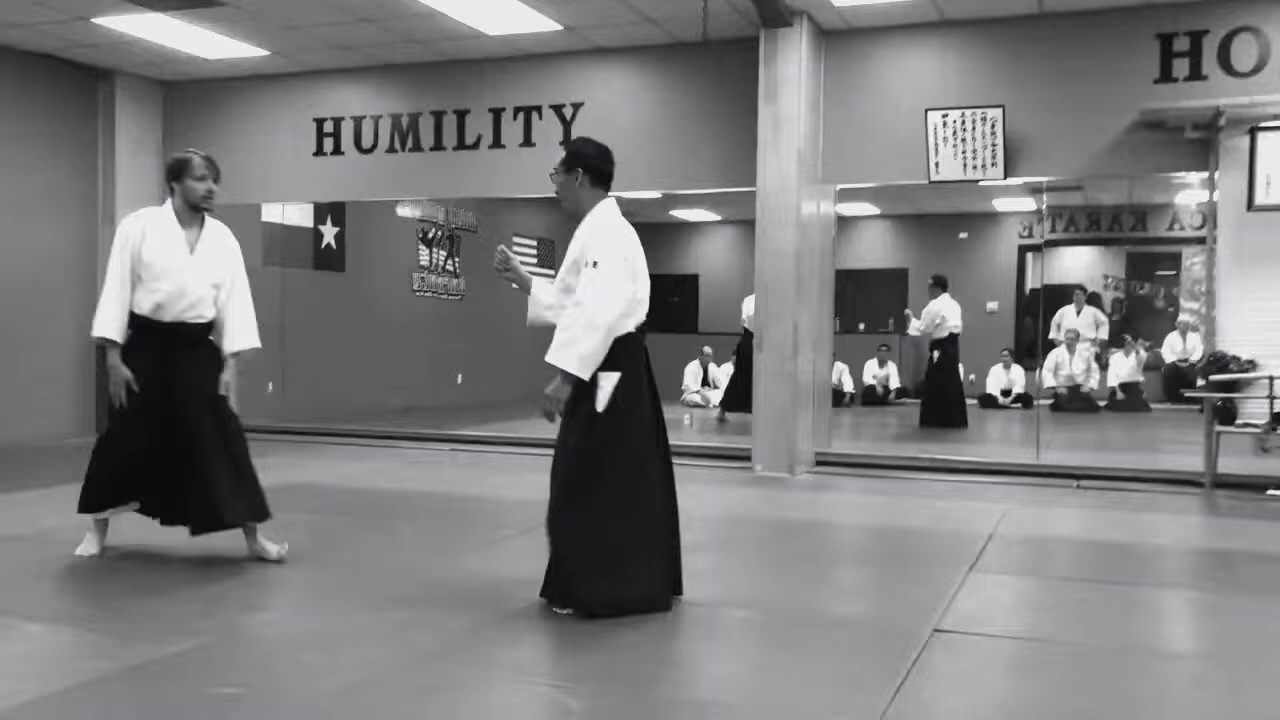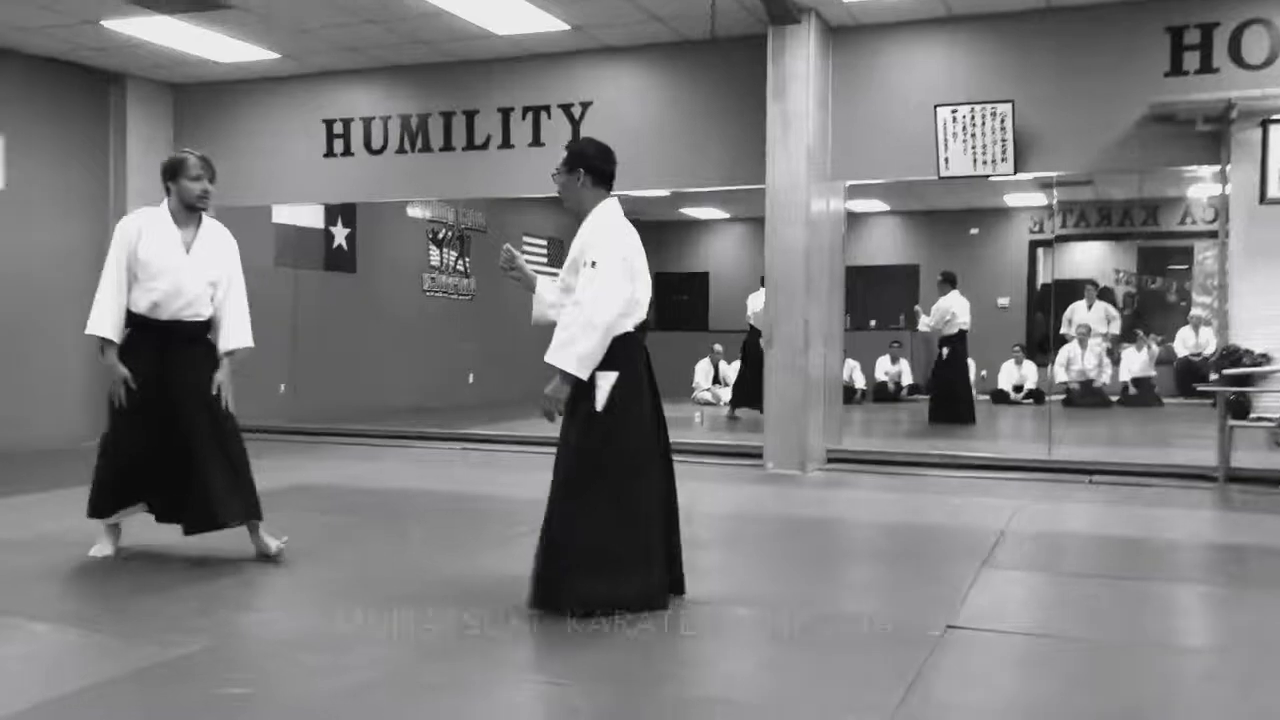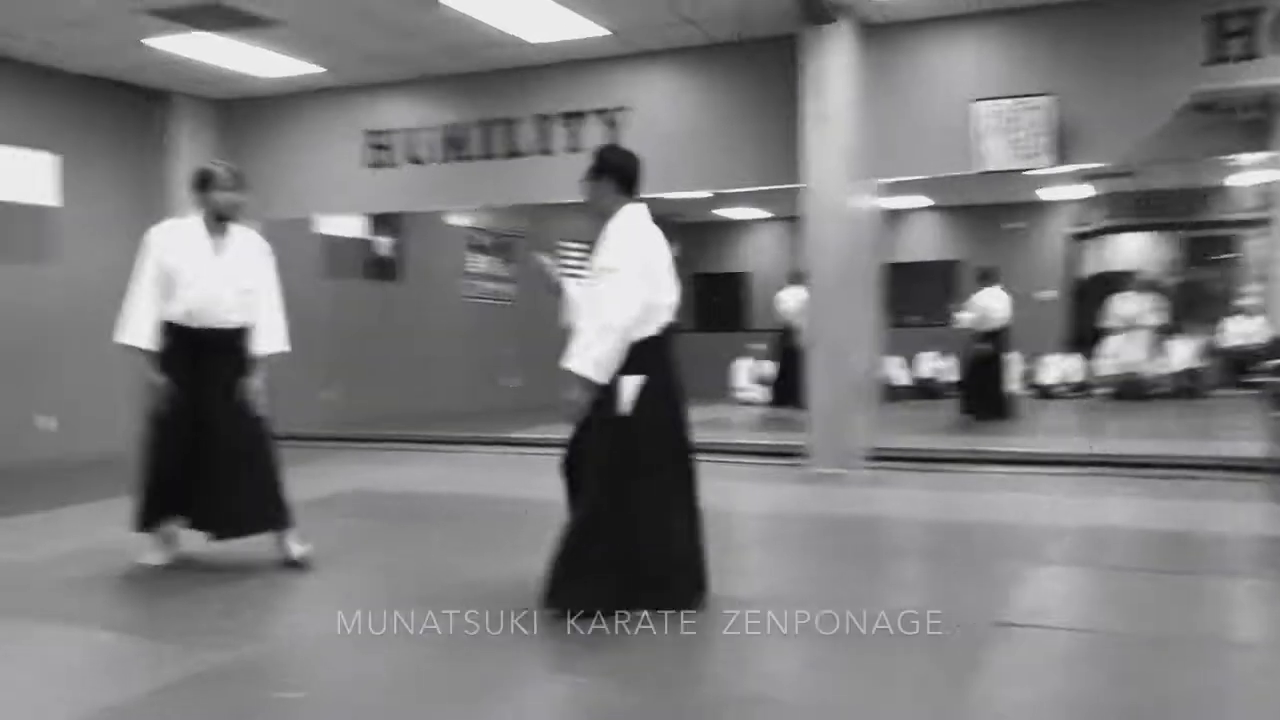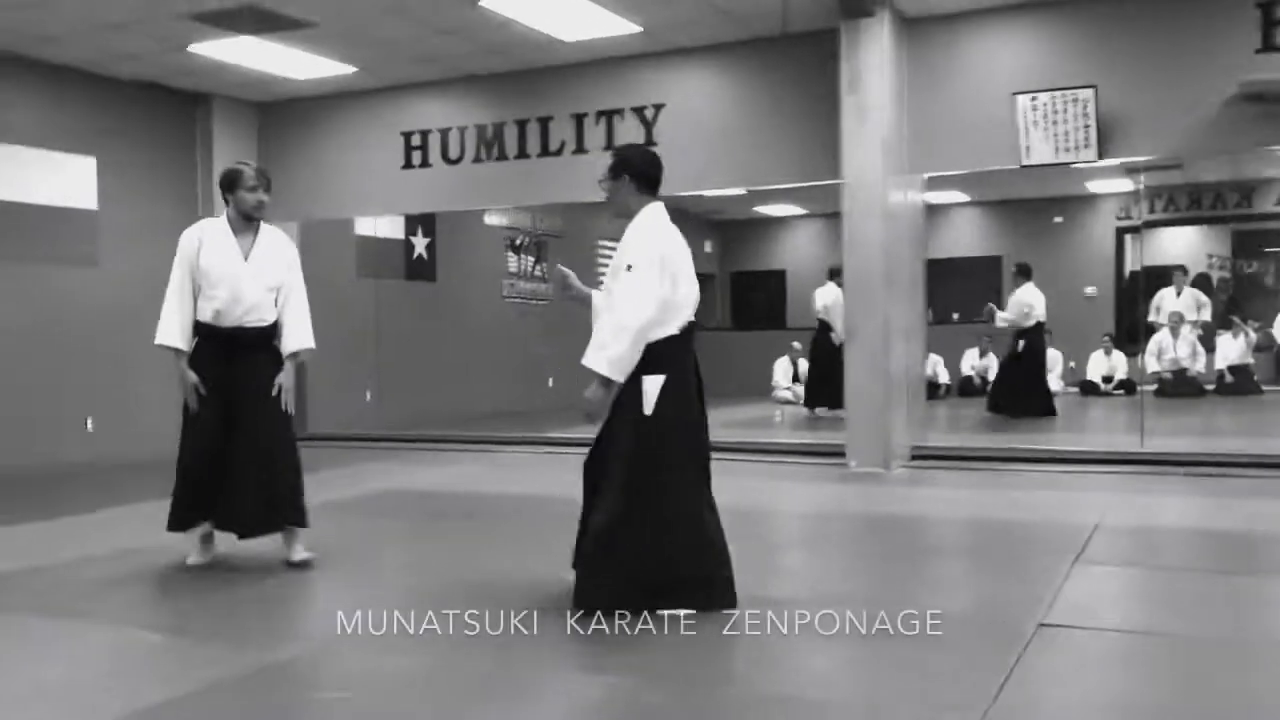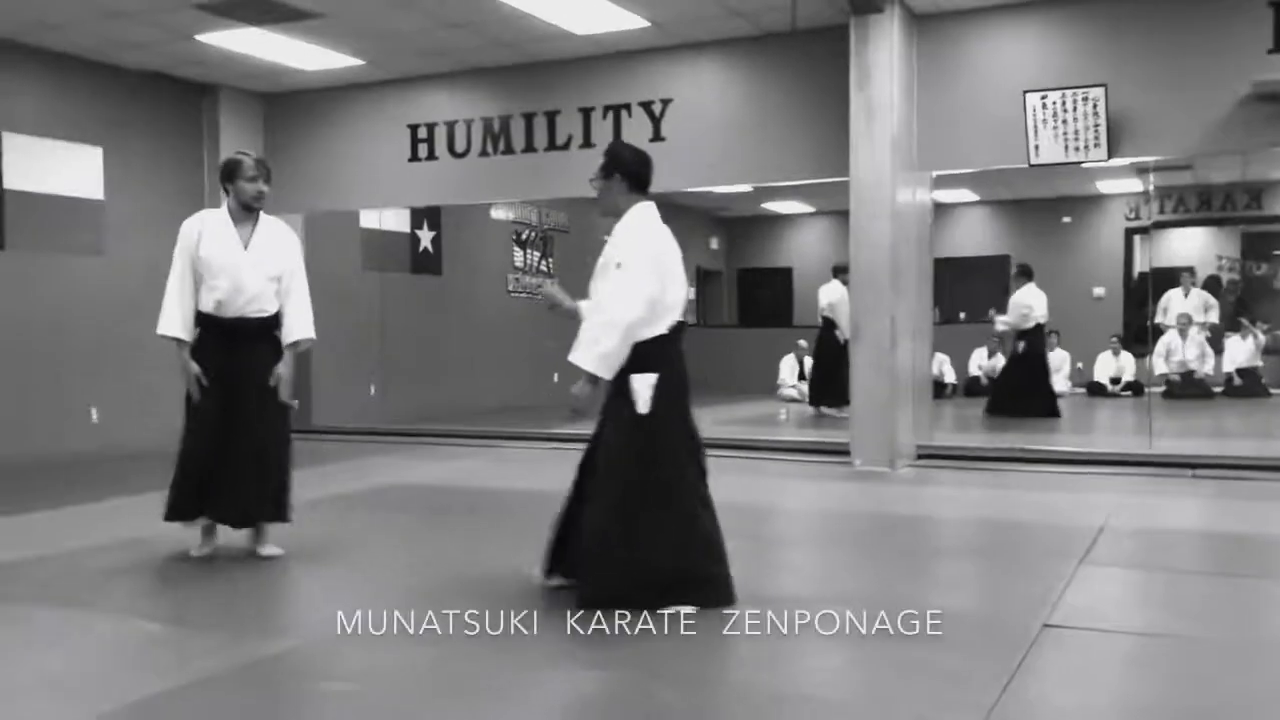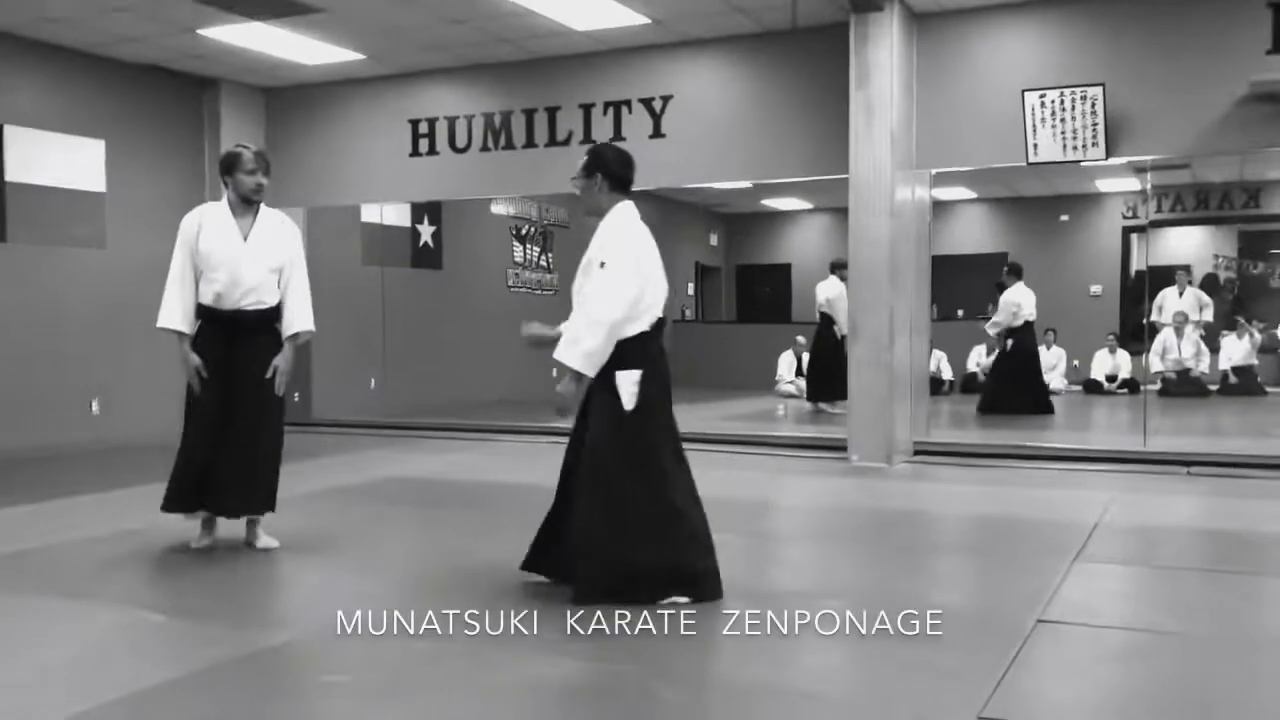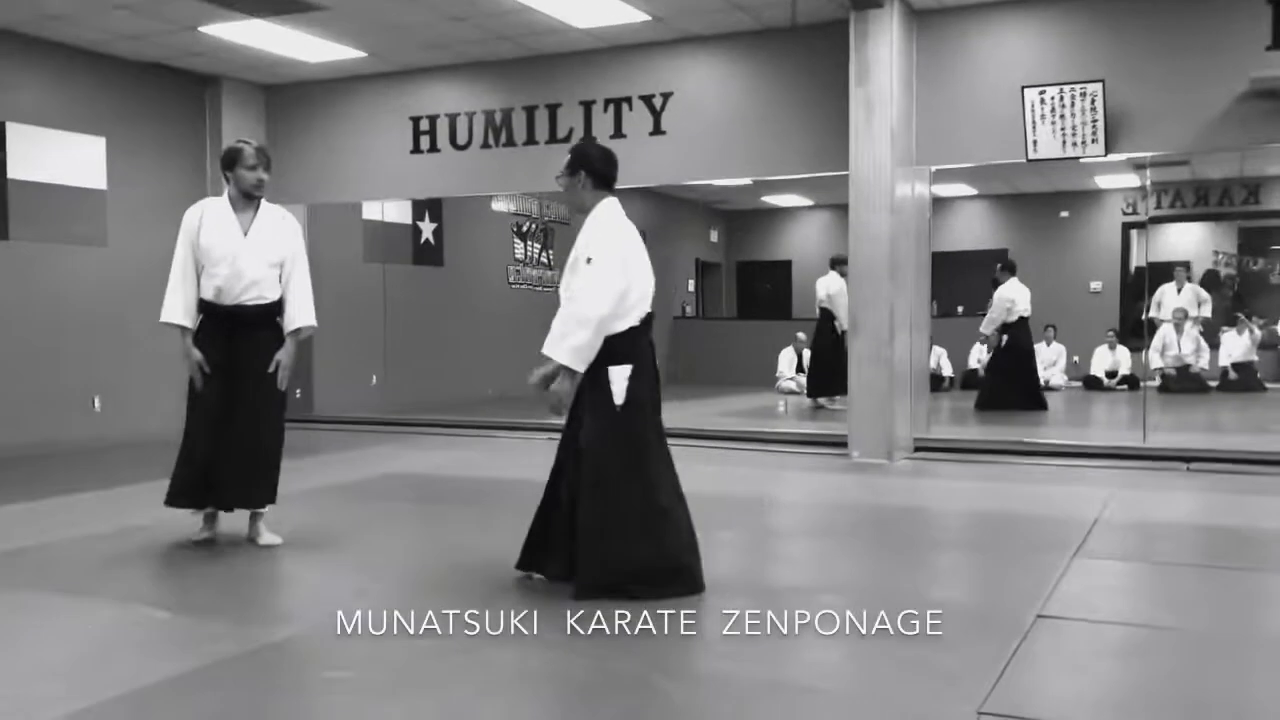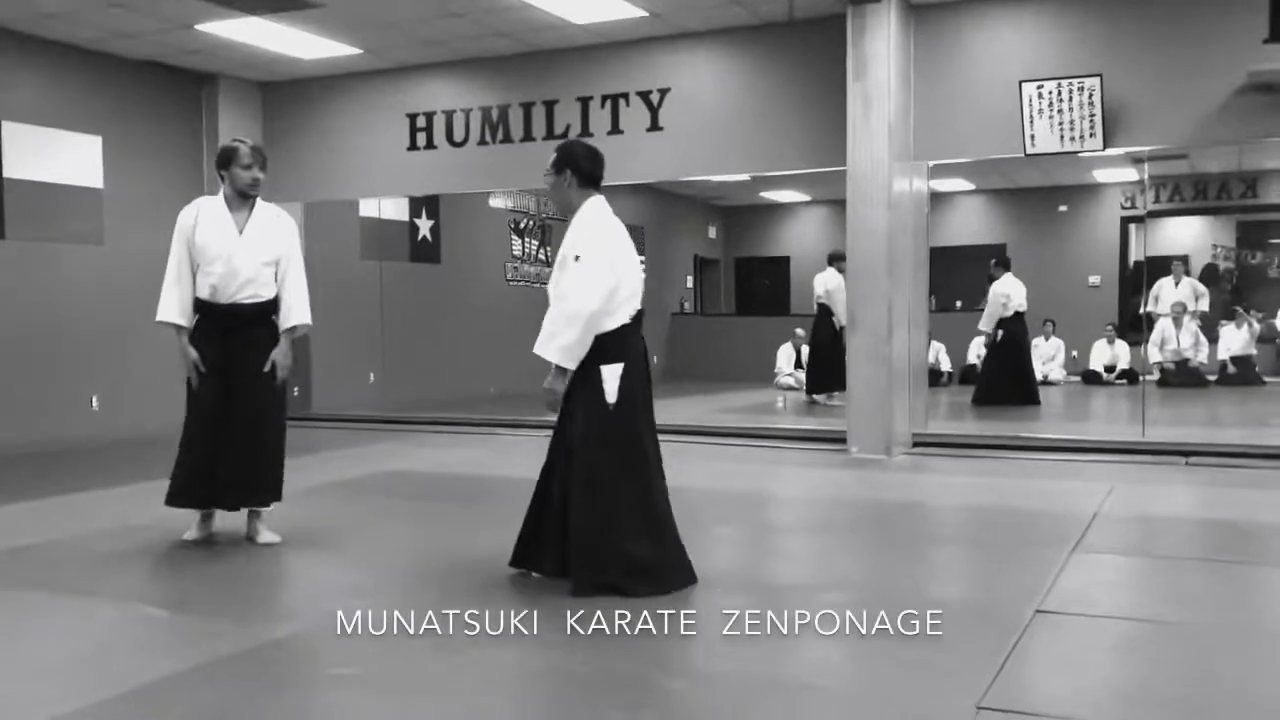
dt=0.1s
person 1, frame 1
left shoulder: (605, 231)
right shoulder: (599, 230)
left elbow: (598, 311)
right elbow: (575, 301)
left wrist: (563, 377)
right wrist: (523, 281)
left hip: (608, 371)
right hip: (612, 371)
left knee: (595, 482)
right knee: (621, 480)
left ankle: (605, 590)
right ankle: (640, 585)
person 1, frame 2
left shoulder: (604, 231)
right shoulder: (604, 229)
left elbow: (596, 312)
right elbow: (579, 300)
left wrist: (563, 376)
right wrist: (528, 279)
left hip: (608, 370)
right hip: (615, 369)
left knee: (593, 481)
right knee: (620, 480)
left ankle: (600, 589)
right ankle: (634, 584)
person 1, frame 3
left shoulder: (626, 235)
right shoulder: (636, 232)
left elbow: (619, 315)
left wrist: (585, 380)
left hip: (634, 373)
right hip: (638, 371)
left knee: (632, 481)
right knee: (603, 475)
left ankle: (655, 589)
person 1, frame 4
left shoulder: (647, 235)
right shoulder: (656, 232)
left elbow: (635, 315)
left wrist: (603, 379)
right wrist: (583, 294)
left hip: (657, 373)
right hip: (659, 371)
left knee: (661, 484)
right knee: (614, 472)
left ankle: (692, 590)
person 1, frame 5
left shoulder: (636, 233)
right shoulder: (644, 231)
left elbow: (624, 312)
left wrist: (589, 374)
right wrist: (573, 308)
left hip: (646, 372)
right hip: (643, 370)
left knee: (661, 477)
right knee: (609, 472)
left ankle: (692, 585)
right ankle: (592, 569)
person 1, frame 6
left shoulder: (618, 233)
right shoulder: (624, 230)
left elbow: (607, 311)
left wrist: (574, 372)
right wrist: (556, 333)
left hip: (630, 369)
right hip: (624, 368)
left knee: (645, 474)
right knee: (592, 469)
left ankle: (682, 579)
right ankle: (567, 563)
person 1, frame 7
left shoulder: (604, 229)
right shoulder: (608, 227)
left elbow: (593, 307)
left wrist: (568, 369)
right wrist: (558, 364)
left hip: (618, 363)
right hip: (611, 363)
left knee: (630, 470)
right knee: (584, 464)
left ankle: (665, 573)
right ankle: (566, 560)
person 1, frame 8
left shoulder: (591, 227)
right shoulder: (596, 224)
left elbow: (581, 306)
left wrist: (559, 368)
right wrist: (564, 363)
left hip: (609, 361)
right hip: (603, 361)
left knee: (620, 468)
right knee: (575, 462)
left ankle: (654, 569)
right ankle: (561, 558)
person 2, frame 1
left shoulder: (224, 240)
right shoulder: (139, 226)
left elbow: (235, 301)
right elbow: (117, 290)
left wrist: (231, 364)
right wrist: (114, 357)
left hip: (196, 348)
right hip: (144, 345)
left knee: (223, 438)
right knee: (124, 439)
left ankle: (254, 535)
right ankle: (98, 527)
person 2, frame 2
left shoulder: (221, 238)
right shoulder: (135, 226)
left elbow: (231, 300)
right elbow: (113, 289)
left wrist: (226, 362)
right wrist: (111, 356)
left hip: (193, 346)
right hip: (142, 344)
left knee: (219, 437)
right knee: (126, 440)
left ankle: (255, 531)
right ankle: (110, 529)
person 2, frame 3
left shoulder: (253, 246)
right shoulder: (167, 236)
left elbow: (264, 306)
right elbow: (147, 298)
left wrist: (258, 367)
right wrist: (150, 363)
left hip: (229, 354)
right hip: (180, 352)
left knee: (248, 444)
right knee: (170, 447)
left ankle: (282, 535)
right ankle: (165, 536)
person 2, frame 4
left shoulder: (282, 244)
right shoulder: (198, 237)
left elbow: (293, 305)
right elbow: (179, 300)
left wrist: (290, 366)
right wrist: (183, 363)
left hip: (260, 354)
right hip: (212, 352)
left knee: (274, 443)
right knee: (203, 447)
left ankle: (291, 536)
right ankle: (204, 536)
person 2, frame 5
left shoulder: (282, 235)
right shoulder: (198, 228)
left elbow: (294, 295)
right elbow: (181, 291)
left wrist: (289, 357)
right wrist: (185, 354)
left hip: (262, 344)
right hip: (213, 343)
left knee: (266, 437)
right knee: (206, 437)
left ankle: (260, 530)
right ankle: (207, 529)
person 2, frame 6
left shoulder: (283, 227)
right shoulder: (198, 221)
left elbow: (294, 287)
right elbow: (182, 284)
left wrist: (288, 349)
right wrist: (186, 347)
left hip: (262, 337)
right hip: (213, 335)
left knee: (261, 430)
right knee: (206, 429)
left ankle: (254, 523)
right ankle: (207, 520)
person 2, frame 7
left shoulder: (284, 223)
right shoulder: (199, 216)
left elbow: (296, 283)
right elbow: (185, 280)
left wrist: (290, 343)
right wrist: (188, 342)
left hip: (264, 331)
right hip: (214, 330)
left knee: (262, 426)
right knee: (208, 423)
left ankle: (257, 519)
right ankle: (210, 516)
person 2, frame 8
left shoulder: (280, 221)
right shoulder: (194, 215)
left elbow: (292, 282)
right elbow: (180, 279)
left wrist: (286, 342)
right wrist: (184, 341)
left hip: (260, 329)
right hip: (211, 329)
left knee: (261, 425)
right knee: (206, 423)
left ankle: (255, 517)
right ankle: (205, 515)
